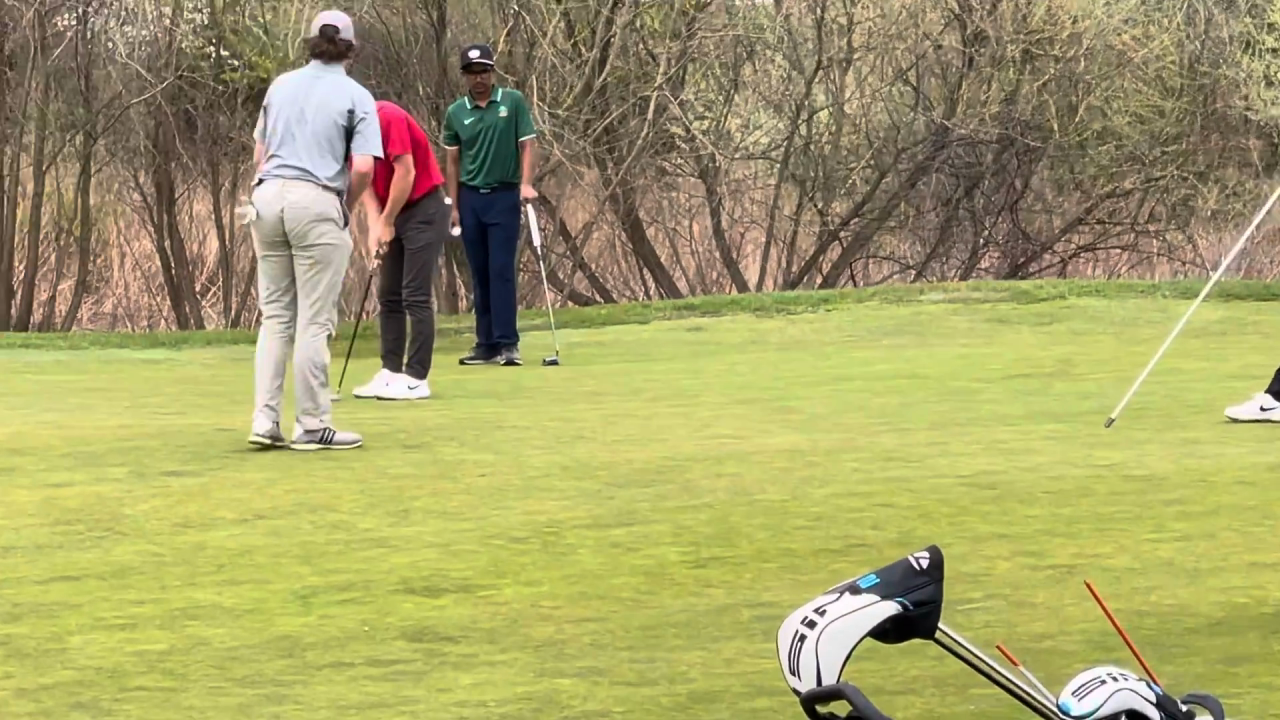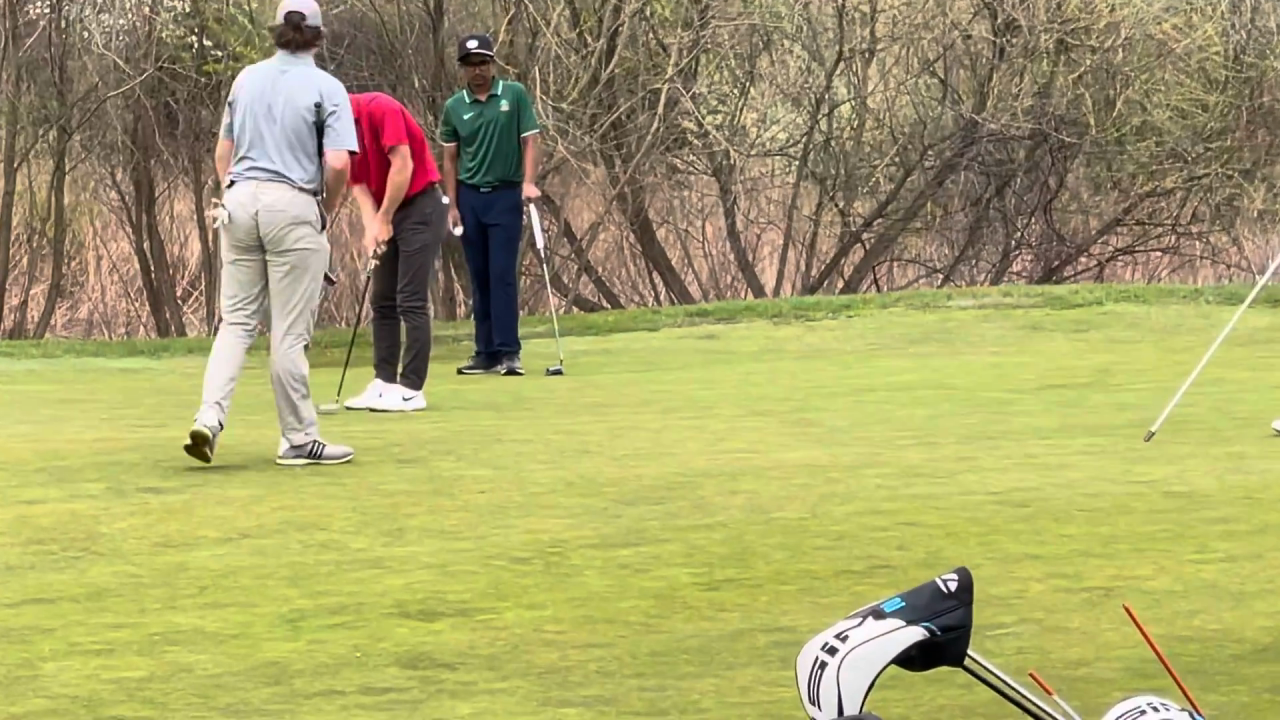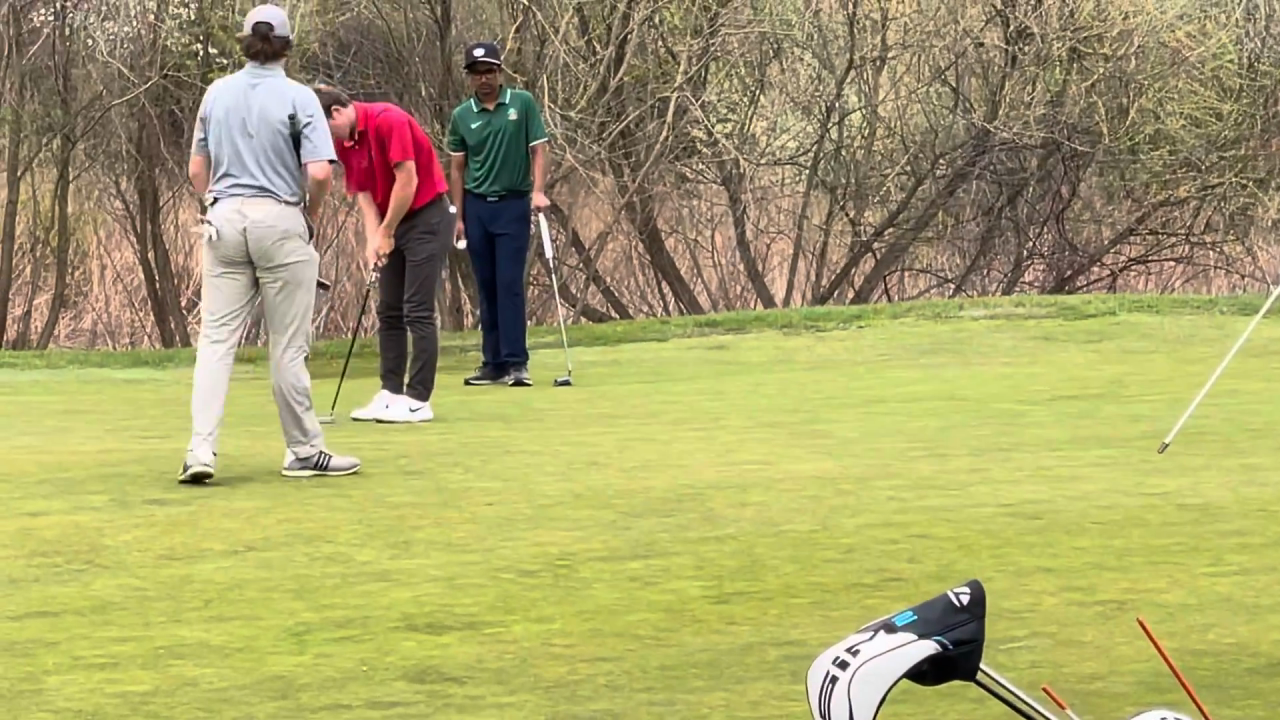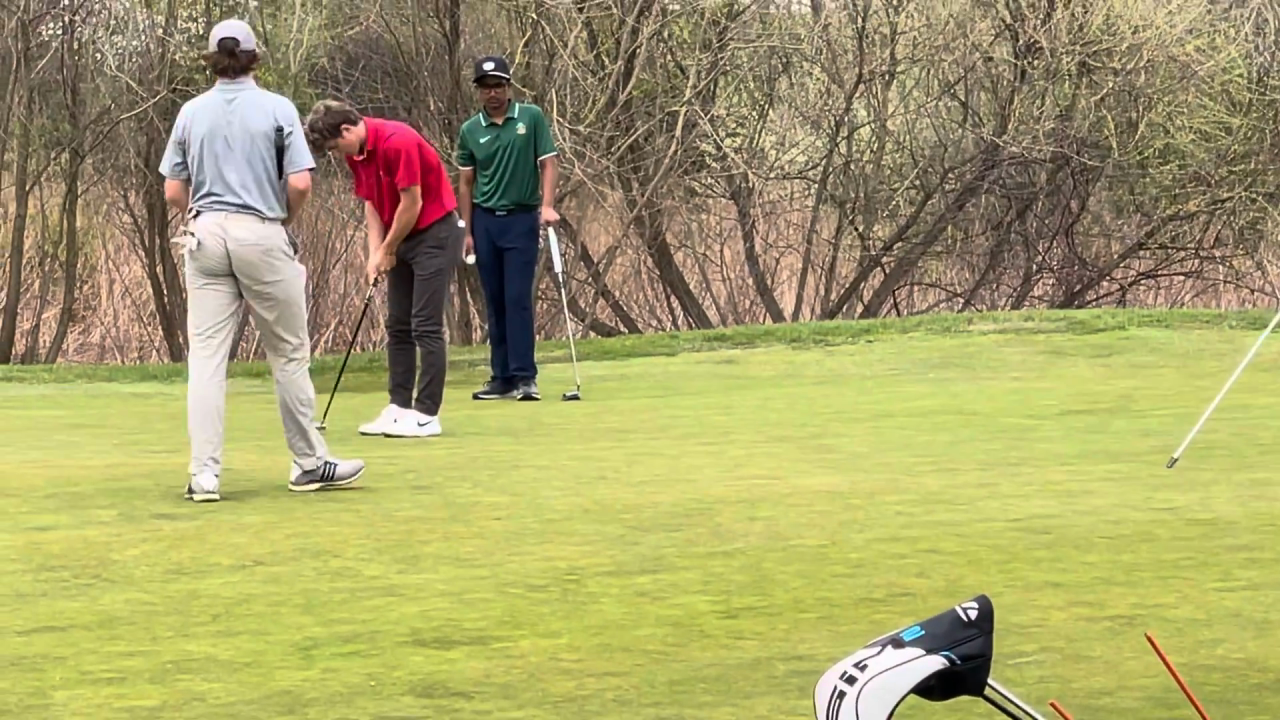
dt=0.2s
person 1, frame 1
left shoulder: (281, 84)
right shoulder: (356, 95)
left elbow: (260, 153)
right elbow: (363, 168)
right wrist: (346, 210)
left hip: (268, 198)
right hip: (317, 203)
left knee: (275, 316)
right knee: (313, 322)
left ankle: (266, 418)
right ankle: (311, 425)
person 1, frame 2
left shoulder: (246, 78)
right shoulder: (326, 87)
left elbow: (223, 151)
right elbow: (337, 164)
right wrist: (328, 209)
left hip: (240, 202)
right hip: (292, 206)
left knee: (236, 321)
right knee: (289, 332)
left ankle: (209, 414)
right ankle: (298, 439)
person 1, frame 3
left shoulder: (216, 93)
right shoulder: (299, 97)
left elbow: (197, 169)
right elbow: (319, 174)
right wrist: (310, 213)
left hip: (223, 220)
right hip: (278, 221)
left knee: (216, 340)
right knee: (287, 345)
left ankle: (200, 451)
right ankle: (304, 452)
person 1, frame 4
left shoulder: (190, 111)
right shoulder: (277, 108)
left elbow: (174, 192)
right elbow: (300, 183)
right wrist: (284, 219)
left hip: (205, 236)
right hip: (262, 236)
left knee: (206, 358)
right knee: (289, 354)
left ankle: (205, 474)
right ankle: (309, 463)
person 2, frame 1
left shoulder: (514, 102)
right shoulder: (455, 113)
left elbow: (527, 145)
right elbow: (452, 161)
left wrist: (526, 183)
right wrist: (453, 205)
left hip: (504, 196)
right hip: (470, 198)
left knee: (502, 271)
right knee: (479, 274)
left ankle: (507, 343)
right ankle: (486, 343)
person 2, frame 2
left shoulder: (515, 94)
right shoulder: (453, 107)
left elbow: (530, 140)
right elbow: (450, 158)
left wrist: (529, 182)
right wrist: (452, 205)
left hip: (506, 195)
right hip: (469, 197)
left knee: (502, 274)
right knee: (479, 277)
left ankle: (508, 352)
right ankle: (486, 352)
person 2, frame 3
left shoulder: (524, 103)
right shoulder: (461, 116)
left elbow: (539, 149)
right elbow: (457, 169)
left wrist: (538, 191)
right wrist: (458, 216)
left hip: (513, 204)
right hip: (476, 207)
left knee: (510, 284)
right knee: (486, 288)
left ankle: (516, 362)
right ankle: (493, 362)
person 2, frame 4
left shoulder: (532, 117)
right shoulder: (469, 131)
left elbow: (548, 163)
right elbow: (465, 183)
left wrist: (547, 205)
right wrist: (466, 231)
left hip: (521, 219)
right hip: (484, 221)
left knee: (518, 299)
right knee: (494, 302)
left ankle: (524, 377)
right ankle: (502, 377)
person 3, frame 1
left shoulder: (387, 116)
left elbow: (406, 172)
right elbow: (366, 184)
left wrist: (386, 223)
right wrist: (375, 228)
left hip: (425, 209)
right hip: (393, 214)
left knee: (416, 296)
right knee: (389, 296)
left ankle: (416, 378)
right ankle: (391, 371)
person 3, frame 2
left shoulder: (379, 107)
left elbow: (402, 165)
right elbow: (358, 184)
left wrist: (383, 221)
right wrist: (370, 228)
left hip: (420, 207)
right hip: (387, 214)
left knee: (411, 301)
right knee: (382, 301)
right ankle: (384, 382)
person 3, frame 3
left shoulder: (387, 119)
right shoulder: (343, 142)
left elbow: (408, 180)
right elbow: (363, 193)
left wrist: (386, 234)
right wrist: (372, 240)
left hip: (427, 217)
right hip: (393, 222)
left knee: (418, 311)
right knee: (389, 311)
person 3, frame 4
left shoulder: (397, 140)
right shoulder: (355, 153)
left elbow: (412, 202)
right elbow: (372, 203)
left wrist: (387, 251)
right wrist: (375, 252)
left hip: (435, 233)
right hip: (403, 236)
left knee: (425, 325)
right knee: (397, 326)
